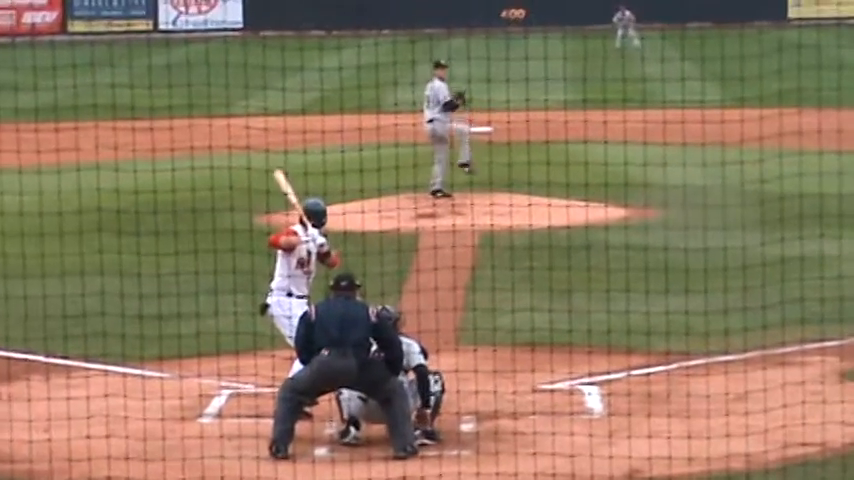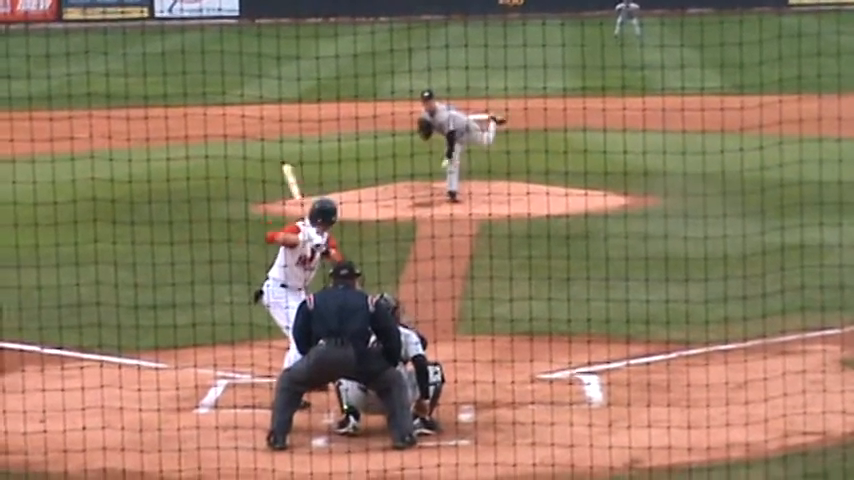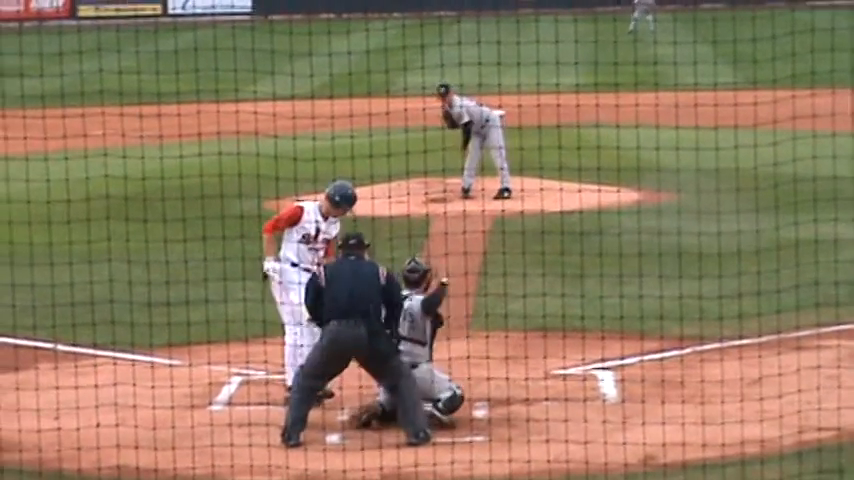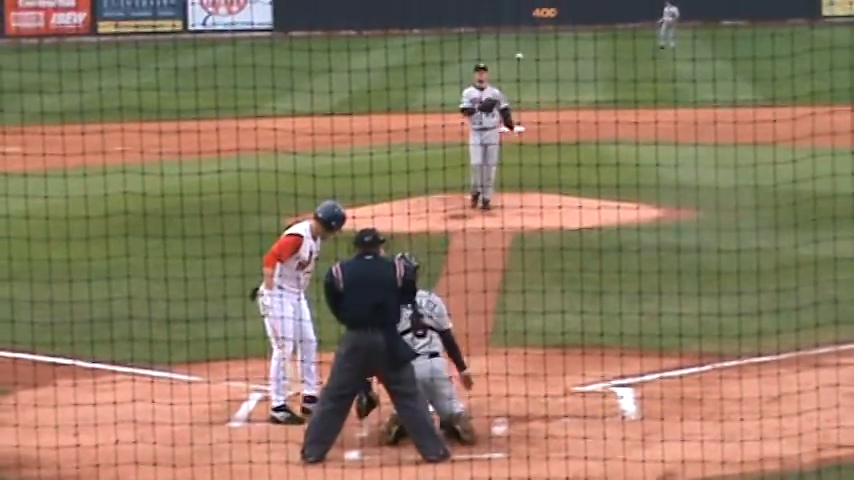
dt=1s
person 1, frame 1
left shoulder: (314, 239)
right shoulder: (294, 234)
left elbow: (333, 262)
right elbow: (274, 241)
left wrist: (324, 247)
right wrist: (304, 239)
left hip: (298, 302)
right hip: (285, 302)
person 1, frame 2
left shoulder: (325, 238)
right shoulder: (297, 230)
left elbow: (337, 258)
right elbow: (271, 238)
left wrist: (323, 248)
right wrist: (302, 239)
left hip: (298, 293)
right hip: (278, 292)
person 1, frame 3
left shoulder: (333, 224)
right shoulder: (301, 211)
right elbow: (269, 228)
right wrist: (269, 260)
left hip: (310, 276)
right hip: (289, 274)
left knee: (314, 329)
right knee: (296, 330)
right ankle: (293, 387)
person 1, frame 4
left shoulder: (315, 237)
right shoulder: (297, 236)
right elbow: (270, 259)
right wrist: (268, 292)
left hip: (297, 296)
right hip: (279, 296)
left knee: (309, 344)
right knee: (284, 350)
left ankle: (309, 398)
right ankle: (278, 407)
person 2, frame 1
left shoulder: (313, 312)
right shoulder: (369, 312)
left elbow: (302, 348)
right elbow: (393, 347)
right wrist: (390, 374)
left hip: (324, 365)
right hip: (358, 366)
left knee: (289, 392)
right knee: (394, 392)
left ankle: (279, 446)
right ankle: (404, 446)
person 2, frame 2
left shoulder: (312, 301)
right shoulder: (370, 302)
left elbow: (300, 338)
right elbow: (391, 337)
right wrist: (389, 364)
left hip: (322, 355)
right hip: (357, 356)
left knee: (287, 382)
right knee: (393, 382)
left ankle: (277, 437)
right ankle: (403, 436)
person 2, frame 3
left shoulder: (323, 272)
right shoulder: (379, 271)
left elbow: (313, 307)
right elbow: (396, 302)
right wrist: (388, 329)
left hip: (336, 333)
right hip: (370, 334)
left knee: (306, 379)
right knee: (401, 378)
left ankle: (292, 434)
right ankle: (417, 432)
person 2, frame 4
left shoulder: (338, 272)
right shoulder: (396, 270)
left elbow: (336, 308)
right elbow: (409, 299)
left hip: (354, 340)
right hip: (388, 340)
left knee: (334, 397)
right knee: (409, 397)
left ankle: (313, 450)
right ankle: (433, 449)
person 3, frame 1
right shoulder: (408, 344)
right elbow: (422, 374)
right wrist: (426, 407)
left hip: (365, 409)
right knee: (435, 379)
left ankle: (351, 428)
right ankle: (423, 430)
person 3, frame 2
right shoulder: (407, 334)
right elbow: (420, 365)
right wrist: (424, 397)
left hip: (364, 400)
right knee: (434, 370)
left ankle: (350, 417)
right ankle: (422, 419)
person 3, frame 3
right shoulder: (418, 302)
right elbow: (429, 306)
right wrist: (443, 283)
right hip: (417, 372)
left knee: (388, 408)
right knee: (455, 397)
left ankle: (378, 409)
right ankle: (437, 408)
person 3, frame 4
right shoulder: (432, 300)
right elbow: (447, 337)
right wrist: (462, 368)
right hip: (436, 365)
right knee: (452, 414)
left ankle: (399, 424)
right ankle: (458, 423)
person 4, frame 1
left shoulder: (430, 85)
right shoulder: (440, 85)
right elbow: (448, 106)
left wrist: (454, 100)
right wrist: (459, 102)
left hip: (430, 125)
right hip: (439, 124)
left knee: (440, 158)
right knee: (465, 130)
left ankle: (436, 188)
right ankle: (464, 162)
person 4, frame 2
left shoulder: (444, 114)
right shoulder: (425, 115)
left elbow: (451, 136)
right elbow: (425, 134)
left wrist: (448, 157)
right wrist: (424, 130)
left hip: (466, 129)
right hip: (452, 135)
left knee: (486, 141)
right knee: (453, 162)
left ankle: (492, 122)
right ankle: (452, 192)
person 4, frame 3
left shoulder: (459, 106)
right shoulder: (449, 107)
left elbow: (466, 128)
right elbow: (453, 125)
left wrist: (465, 146)
right wrist: (447, 118)
left hip: (490, 123)
right hip: (477, 128)
left knee: (498, 155)
right knee: (472, 157)
left ankle: (506, 188)
right ankle: (466, 188)
person 4, frame 4
left shoulder: (495, 92)
right shoulder: (467, 92)
left elbow: (505, 112)
right elbow: (464, 111)
left wrist: (512, 127)
right wrist: (478, 107)
left hip: (492, 133)
right hip: (476, 133)
left knee: (490, 166)
right knee: (475, 164)
left ankle: (486, 198)
right ankle: (476, 192)
